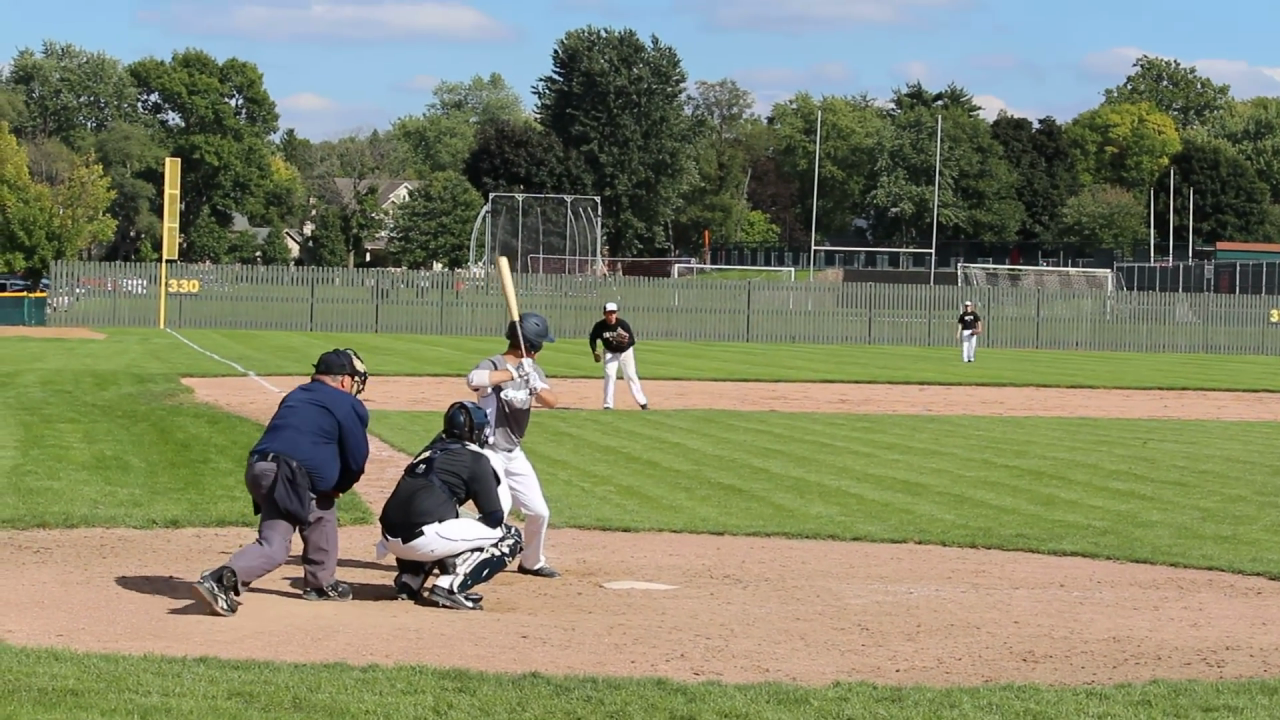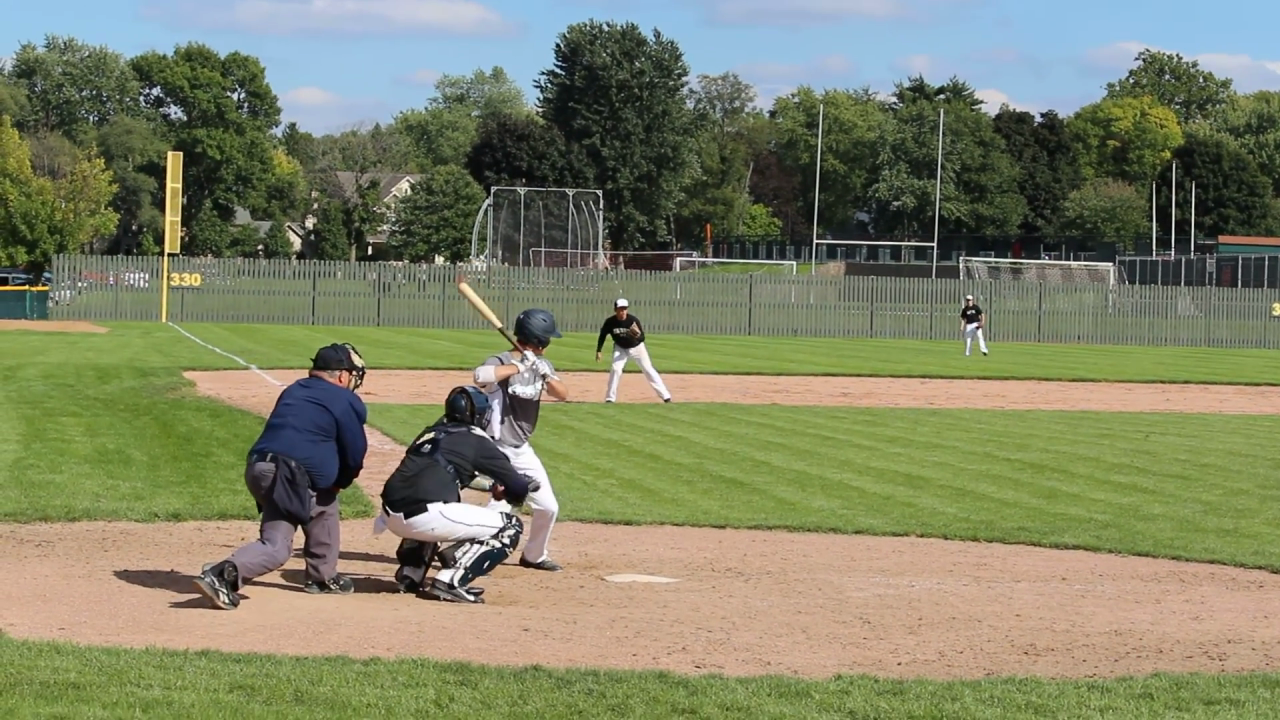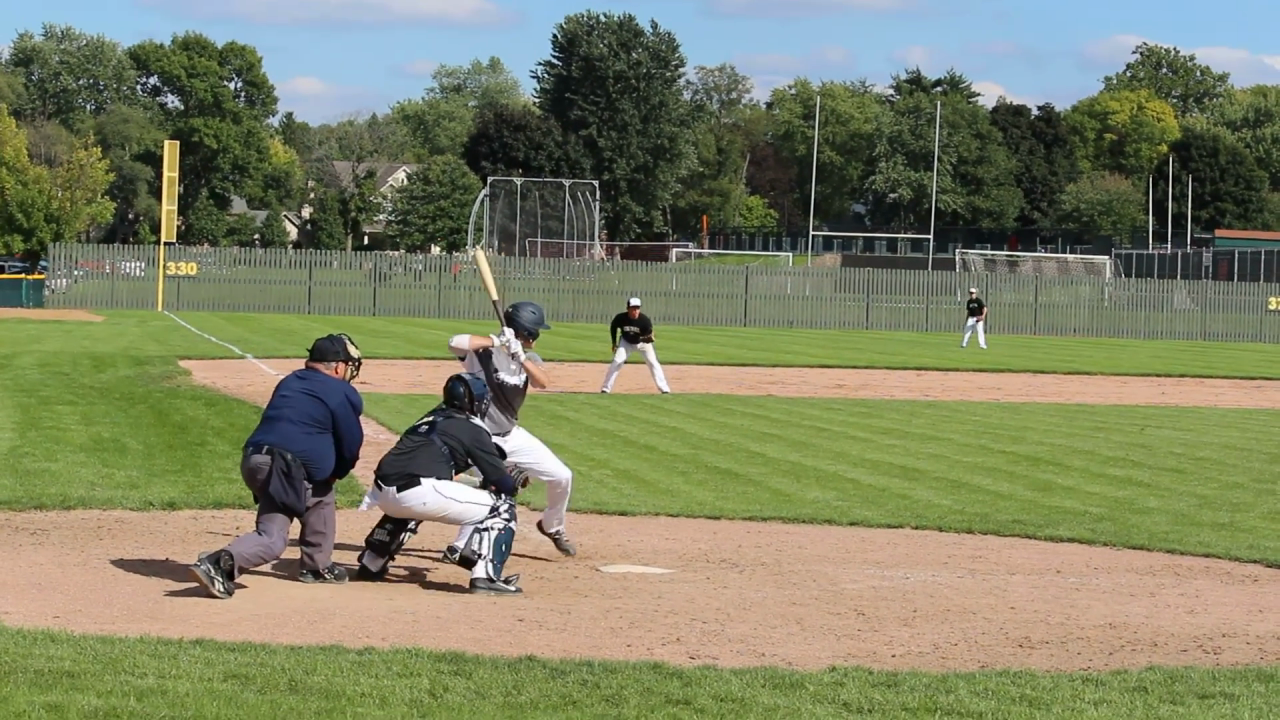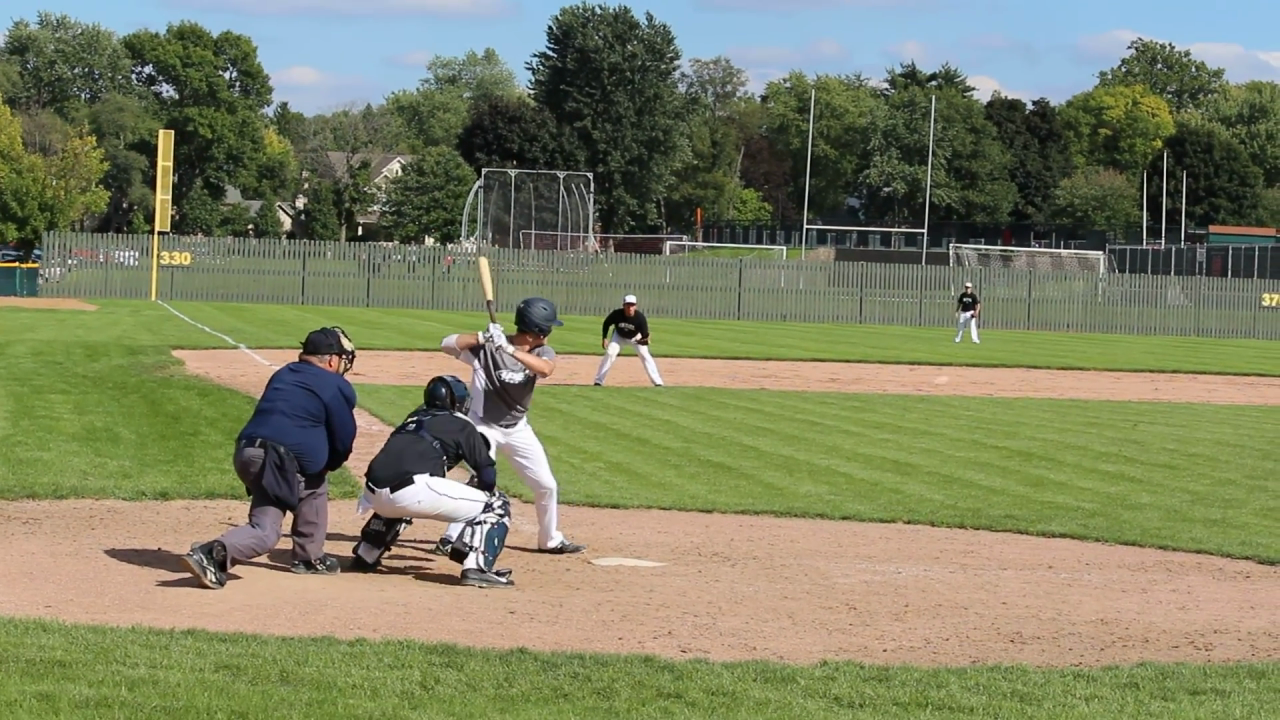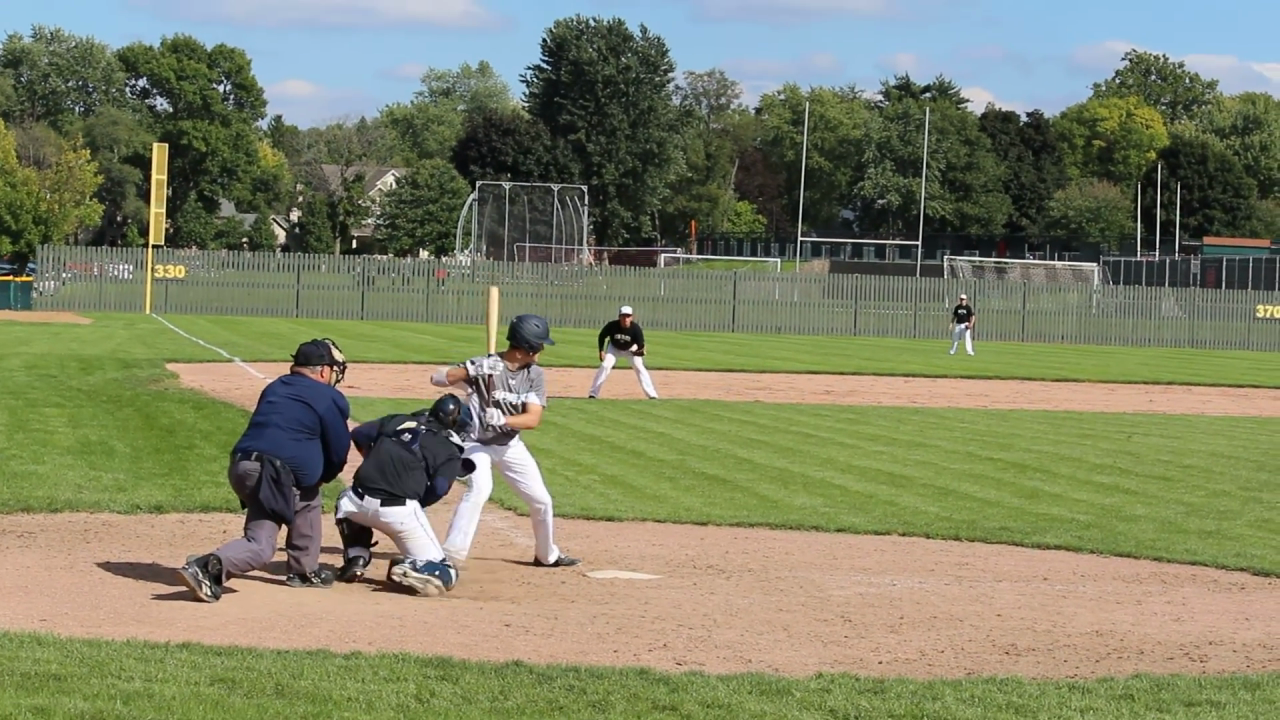
dt=0.4s
person 1, frame 1
left shoulder: (296, 395)
right shoulder: (349, 406)
right elbow: (355, 461)
left wrist: (328, 487)
right wrist: (338, 487)
left hip: (261, 468)
right hip: (285, 477)
left knee: (320, 509)
right knee: (273, 545)
left ankle: (321, 583)
right ankle: (220, 581)
person 1, frame 2
left shoulder: (293, 391)
right shoulder: (347, 402)
right elbow: (354, 456)
left wrist: (330, 482)
right wrist: (339, 483)
left hip: (260, 468)
right hip: (287, 477)
left knee: (324, 503)
right knee: (276, 547)
left ankle: (322, 577)
right ankle: (221, 576)
person 1, frame 3
left shoulder: (289, 382)
right shoulder: (343, 394)
right elbow: (350, 447)
left wrist: (327, 473)
right wrist: (335, 473)
left hip: (255, 459)
right hip: (284, 469)
left knee: (321, 494)
right knee: (272, 539)
left ankle: (317, 566)
right ankle: (218, 564)
person 1, frame 4
left shoulder: (282, 374)
right shoulder: (337, 387)
right elbow: (343, 440)
left wrist: (320, 465)
right wrist: (328, 465)
left hip: (247, 453)
right hip: (276, 462)
left knee: (314, 483)
right knee: (265, 532)
left ankle: (309, 557)
right ankle: (210, 555)
person 1, frame 5
left shoulder: (274, 387)
right shoulder: (330, 399)
right elbow: (338, 452)
left wrist: (313, 478)
right wrist: (321, 477)
left hip: (242, 466)
right hip: (272, 477)
left knee: (307, 497)
right knee: (260, 546)
left ankle: (304, 570)
right ankle: (205, 568)
person 2, frame 1
left shoulder: (533, 370)
right shoulder: (493, 364)
left elbow: (551, 402)
right elbow: (473, 380)
left wrist: (536, 387)
right wrist: (514, 372)
left hip: (514, 453)
right hip: (488, 452)
left knee: (539, 511)
left ankle: (531, 562)
person 2, frame 2
left shoulder: (540, 364)
right shoulder: (500, 361)
left elbow: (563, 394)
right elbow: (480, 377)
left wrist: (546, 375)
right wrist: (520, 366)
left hip: (522, 449)
right hip: (494, 448)
left knee: (547, 506)
right knee: (502, 506)
left ankle: (533, 555)
right ankle: (456, 552)
person 2, frame 3
left shoulder: (530, 358)
right shoulder: (484, 353)
left elbow: (543, 382)
right elbow: (456, 343)
left wrist: (521, 357)
right wrist: (496, 340)
left hip: (514, 435)
left knee: (562, 477)
left ankle: (552, 526)
right ankle: (459, 548)
person 2, frame 4
left shoulder: (542, 351)
right shoulder: (487, 348)
left elbow: (545, 370)
right elbow: (447, 344)
left wrist: (509, 349)
right wrist: (482, 338)
left hip: (517, 428)
right hip: (482, 426)
left knee: (546, 484)
left ankle: (551, 540)
right ankle: (451, 539)
person 2, frame 5
left shoulder: (534, 374)
right shoulder: (483, 364)
left elbow: (533, 418)
right elbow: (438, 378)
left wrist: (503, 420)
right wrist: (473, 371)
left hip: (510, 445)
right hip: (476, 443)
left knee: (541, 500)
right knee: (479, 489)
left ankle: (547, 555)
right ankle: (450, 555)
person 3, frame 1
left shoulder: (431, 451)
right shoulder: (475, 459)
right elbow: (493, 517)
left hip: (393, 538)
right hip: (422, 538)
right knee: (509, 538)
left ankle: (409, 581)
right ankle: (449, 588)
person 3, frame 2
left shoulder: (430, 433)
right shoulder: (478, 442)
right elbow: (517, 487)
left hip: (392, 515)
right hip: (423, 516)
right knee: (509, 528)
left ankle: (410, 574)
right ankle: (450, 581)
person 3, frame 3
left shoulder: (430, 419)
right shoulder: (473, 430)
right elbow: (505, 486)
left wrist: (486, 483)
right wrist: (511, 485)
left hip: (384, 491)
right hip: (419, 491)
right knee: (501, 510)
left ankle: (370, 566)
right ankle: (485, 577)
person 3, frame 4
left shoulder: (413, 420)
right shoulder: (462, 426)
right elbow: (488, 477)
right wrist: (480, 489)
left hip: (375, 493)
right hip: (413, 489)
right knee: (495, 505)
left ankle: (365, 557)
right ankle: (476, 568)
person 3, frame 5
left shoulder: (398, 420)
right shoulder: (451, 451)
left elbow: (358, 435)
right elbow: (438, 489)
left hip: (362, 498)
right hip: (400, 508)
left knee: (347, 501)
right knee: (439, 570)
left ankle: (355, 561)
right ankle: (412, 568)
